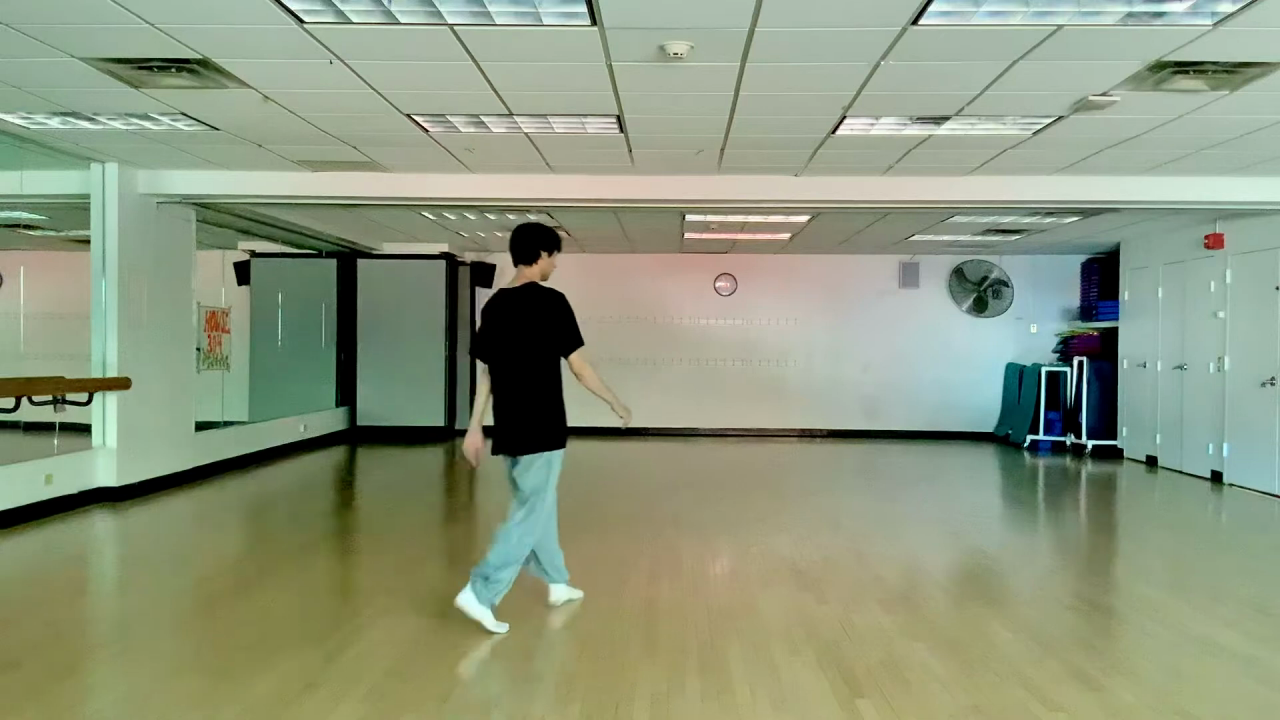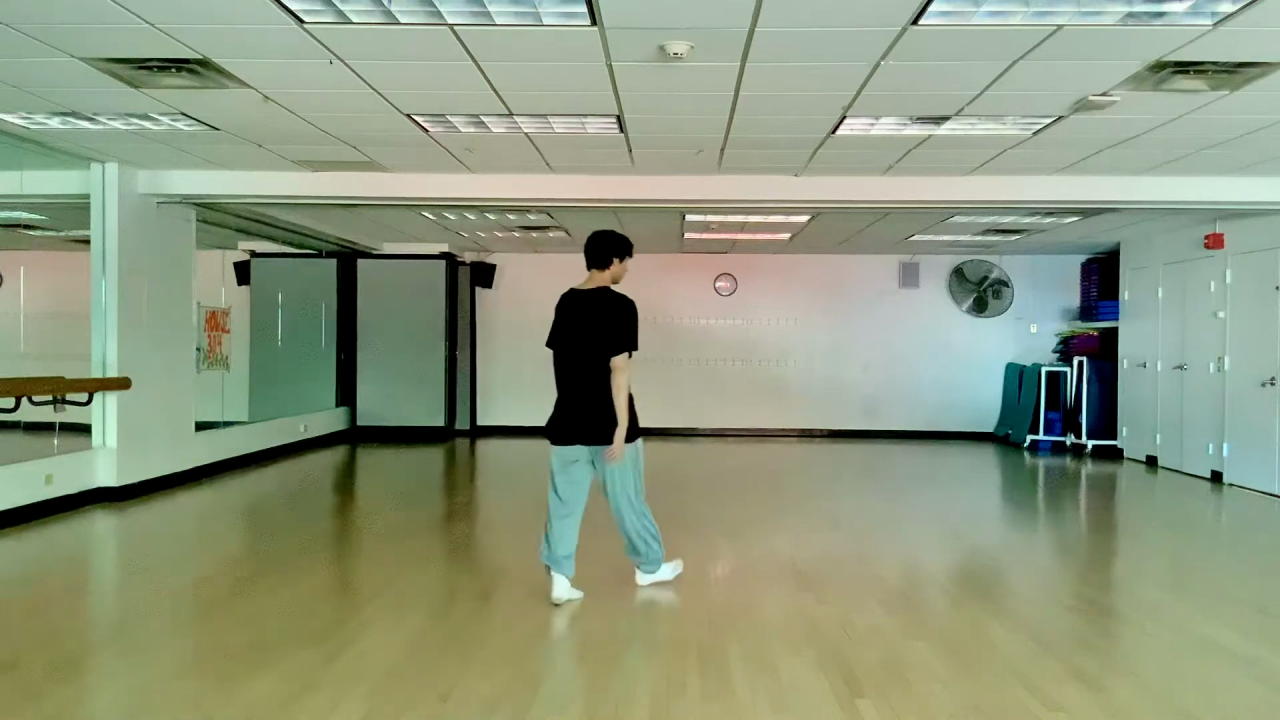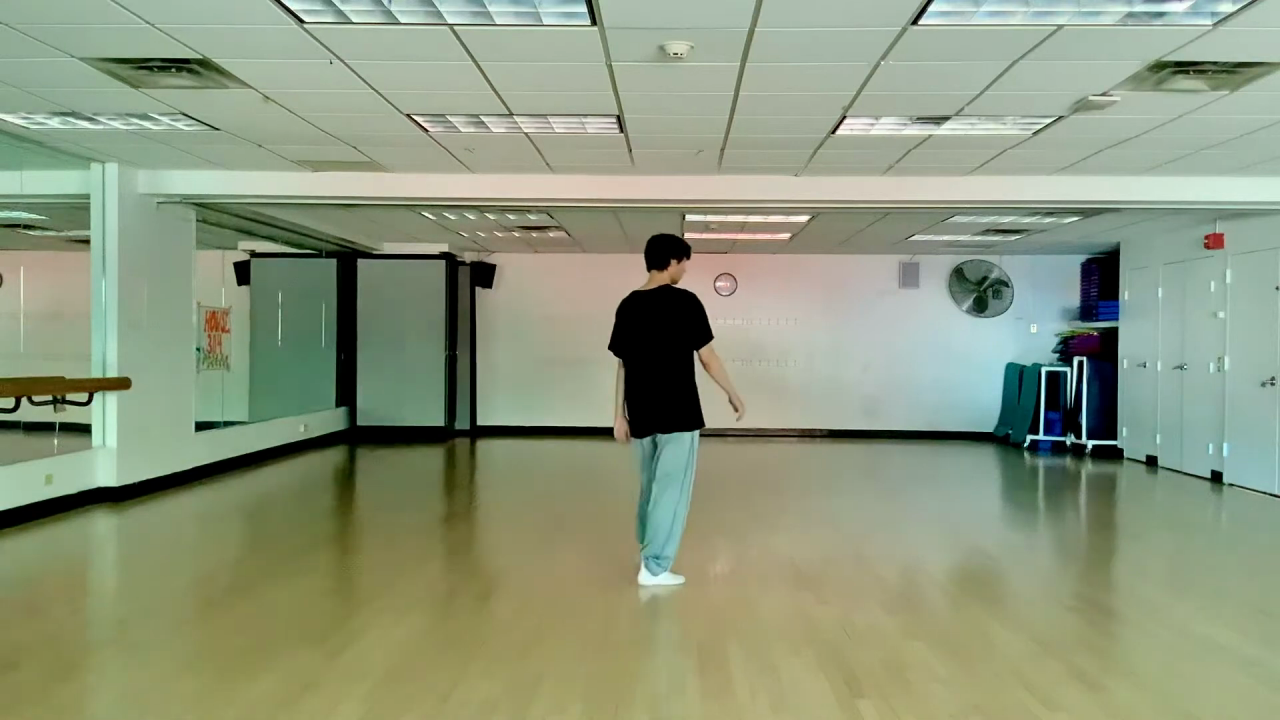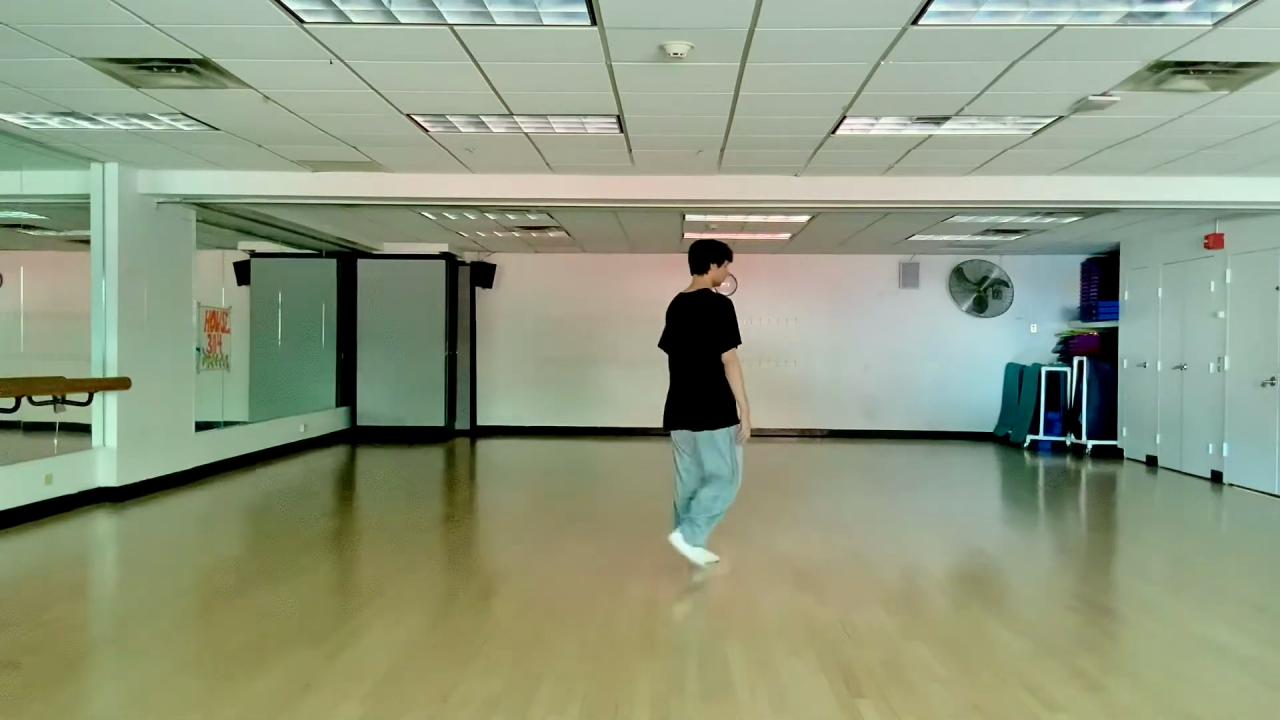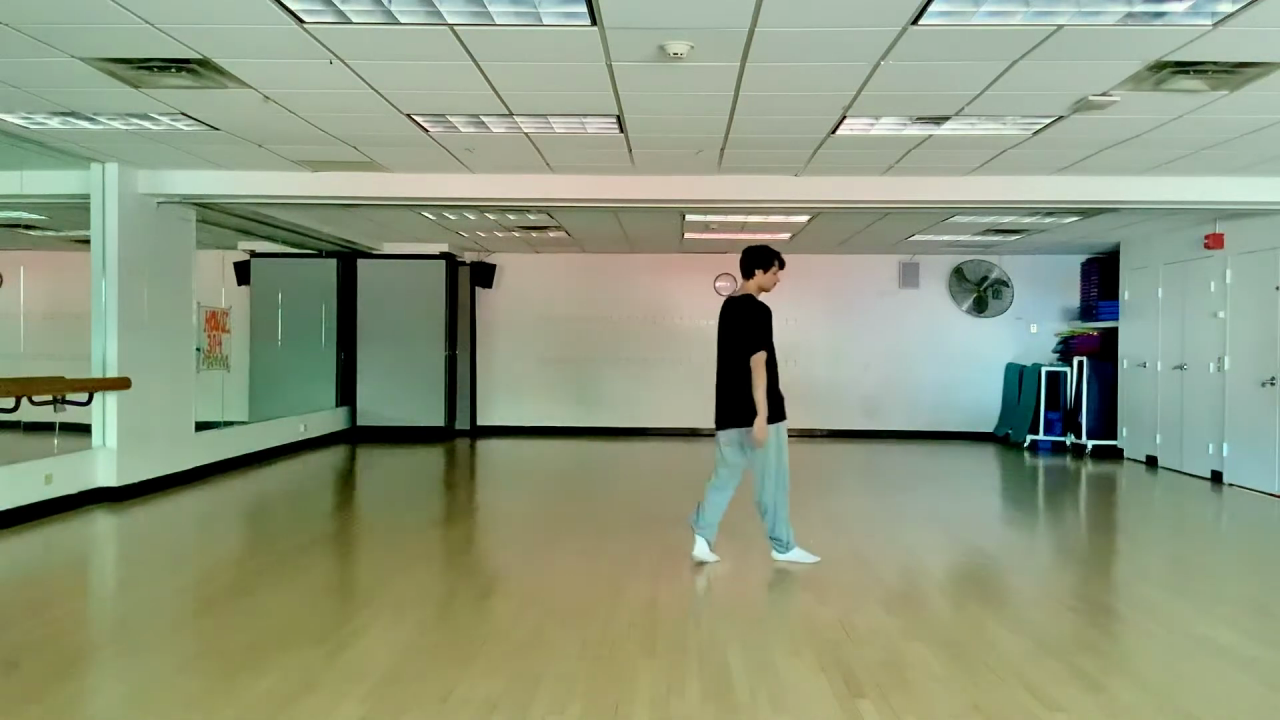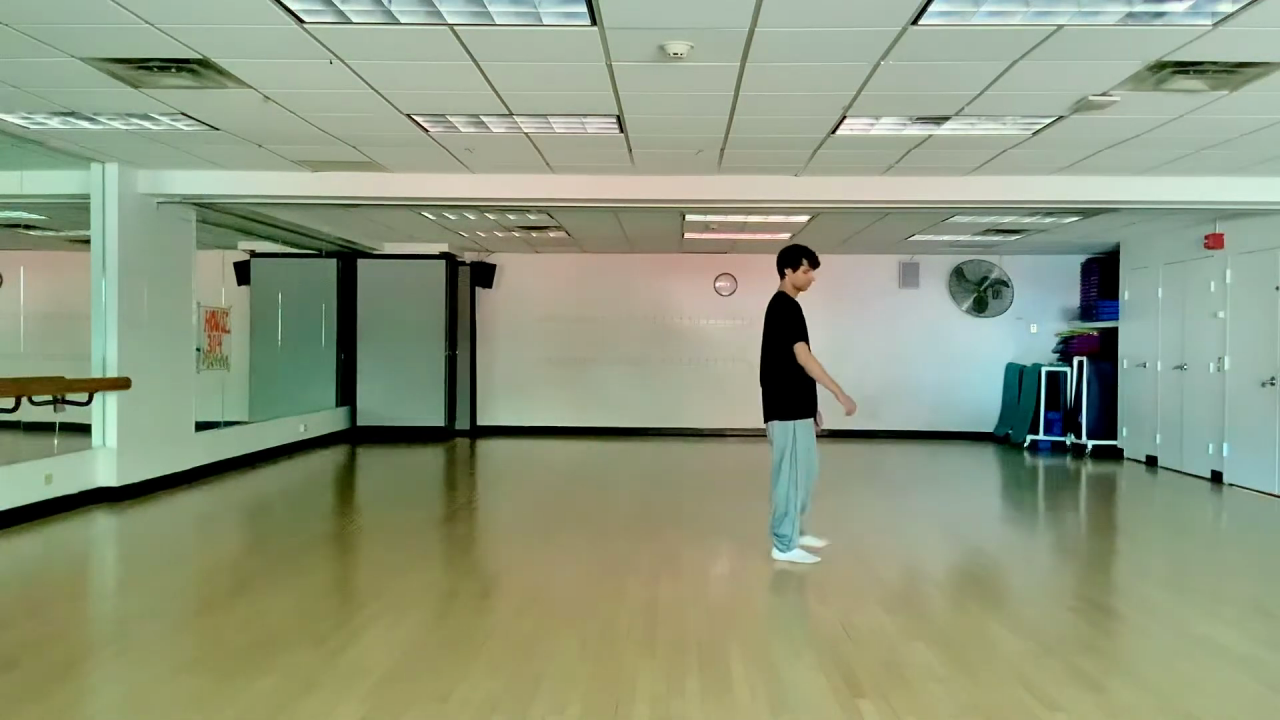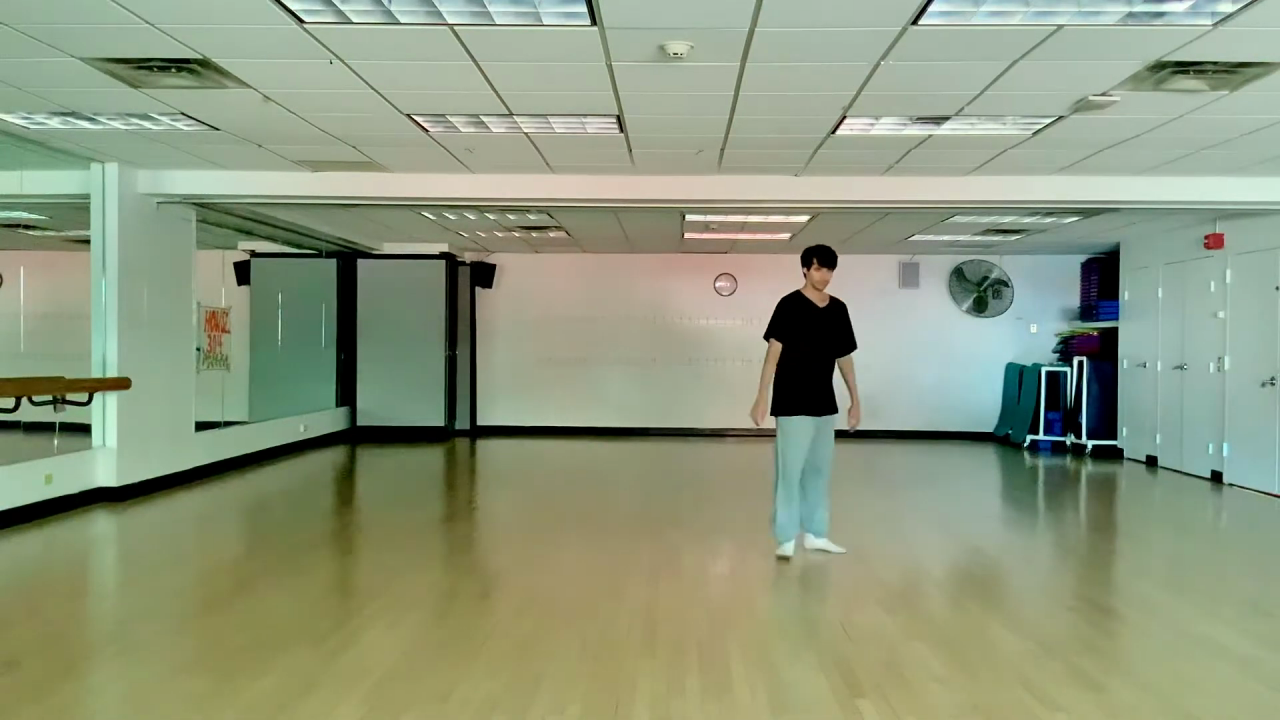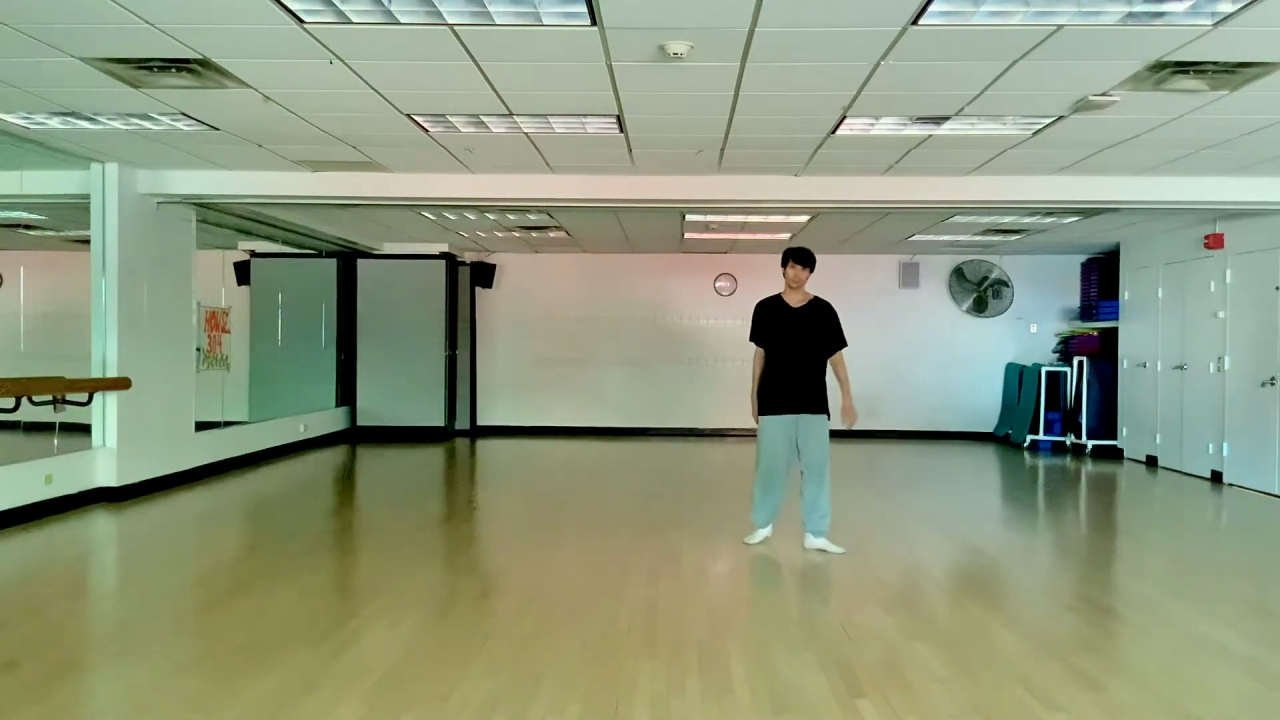
dt=0.5s
person 1, frame 1
left shoulder: (494, 305)
right shoulder: (550, 302)
left elbow: (485, 372)
right elbow: (578, 365)
left wrist: (475, 427)
right wrist: (615, 403)
left hip: (509, 427)
right hip: (541, 427)
left knee: (539, 506)
right knee: (530, 513)
left ankle: (557, 582)
right ankle: (479, 593)
person 1, frame 2
left shoulder: (565, 302)
right shoulder: (619, 306)
right elbow: (619, 368)
right wrist: (622, 424)
left hip: (568, 421)
right hip: (605, 422)
left knee: (565, 501)
right knee: (628, 497)
left ankle: (559, 577)
right ankle: (651, 566)
person 1, frame 3
left shoulder: (627, 306)
right shoulder: (685, 302)
left elbow: (622, 364)
right elbow: (708, 357)
left wrist: (619, 413)
right wrist: (733, 395)
left hip: (641, 414)
right hip: (678, 413)
left knee: (652, 484)
right knee: (670, 489)
left ankle: (651, 547)
right ankle: (655, 568)
person 1, frame 4
left shoulder: (675, 306)
right shoulder: (719, 305)
right elbow: (729, 361)
right wrist: (744, 410)
left hip: (679, 410)
right hip: (713, 411)
left knee: (689, 480)
right knee: (725, 478)
left ankle: (696, 546)
right ankle: (687, 533)
person 1, frame 5
left shoulder: (728, 306)
right shoulder: (758, 310)
right elbow: (758, 364)
right wrist: (762, 414)
left hip: (729, 411)
right hip: (757, 411)
left knee: (724, 476)
right knee: (773, 480)
left ankle: (702, 539)
right ankle: (783, 547)
person 1, frame 6
left shoulder: (784, 306)
right shoulder: (785, 306)
right elbow: (803, 357)
left wrist: (812, 406)
right wrist: (839, 393)
left hip: (796, 405)
right hip: (788, 407)
left knee: (802, 472)
right knee: (791, 475)
left ankle: (794, 532)
right ankle: (784, 546)
person 1, frame 7
left shoulder: (839, 309)
right shoulder: (790, 305)
left elbow: (845, 358)
right elbow: (773, 352)
left wrist: (855, 400)
right wrist: (762, 397)
left hip: (825, 406)
right hip: (793, 406)
left knee: (819, 471)
right knee: (790, 470)
left ankle: (814, 533)
right ankle: (785, 536)
person 1, frame 8
left shoulder: (823, 310)
right shoulder: (765, 308)
left elbow: (835, 357)
right elbow: (760, 354)
left wrist: (847, 398)
right wrist: (754, 397)
left hip: (812, 404)
right hip: (774, 403)
left knee: (817, 468)
right knee: (769, 466)
left ankle: (815, 534)
right ankle: (762, 525)
